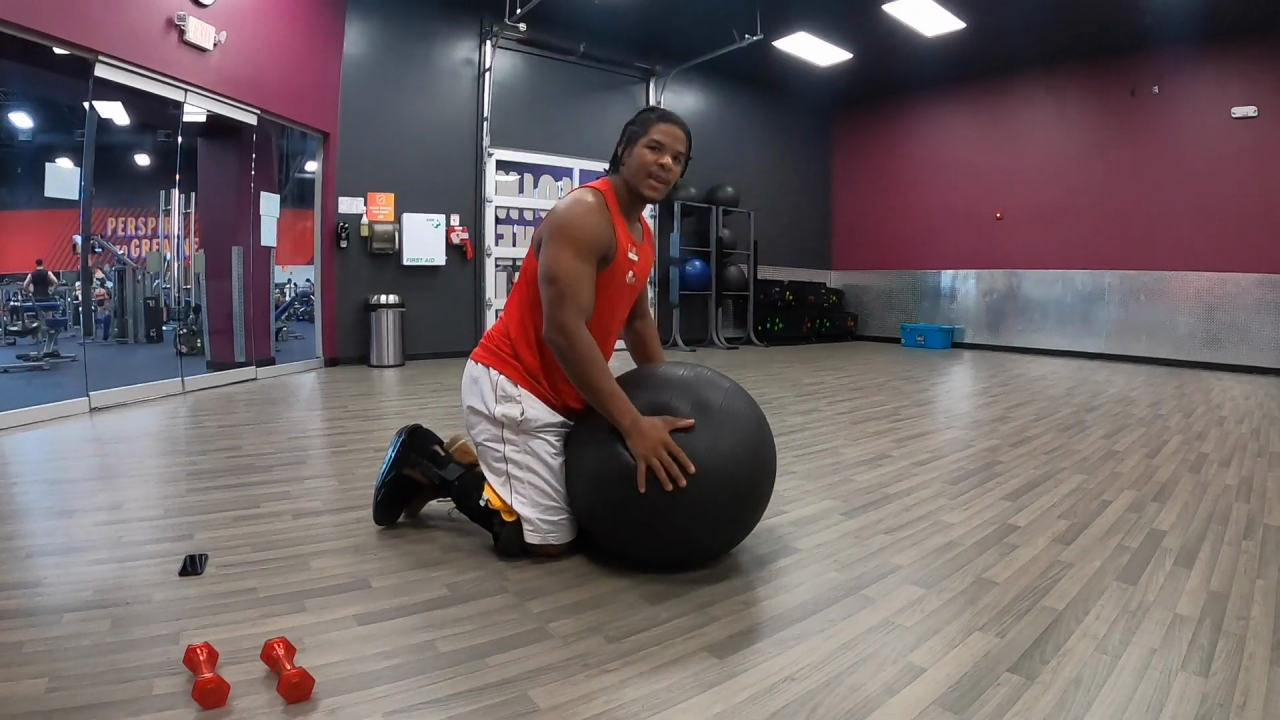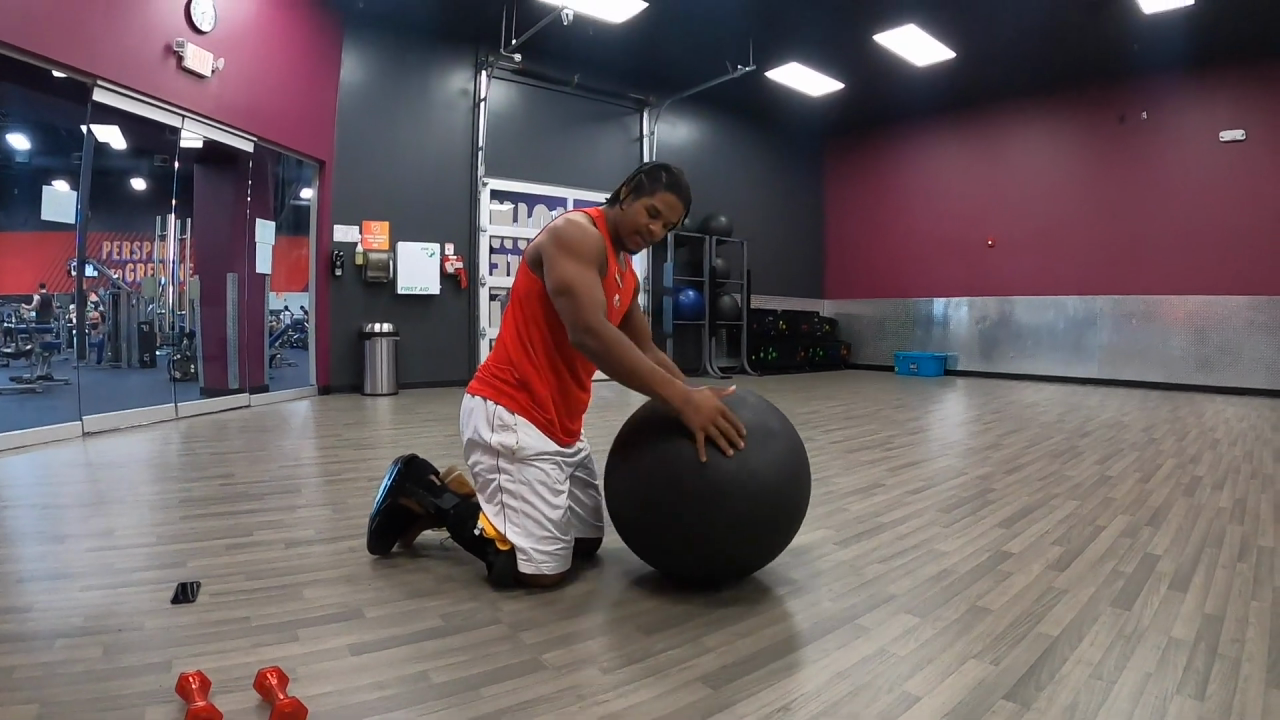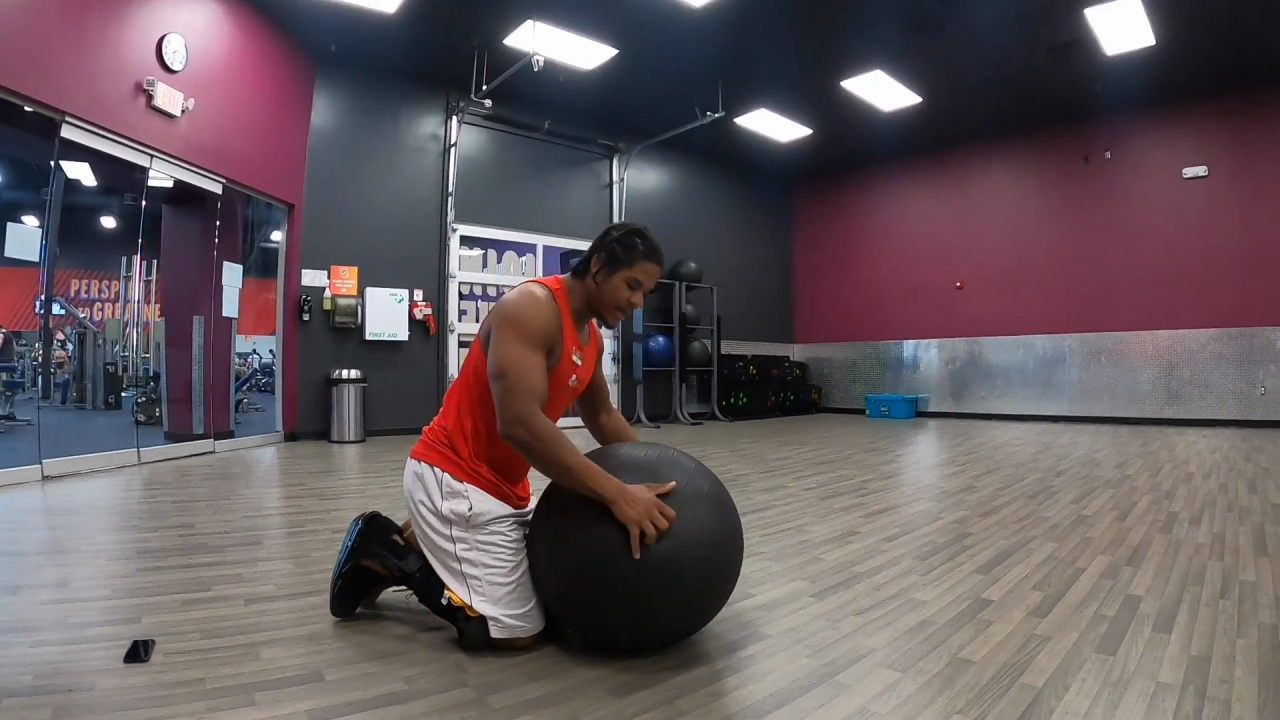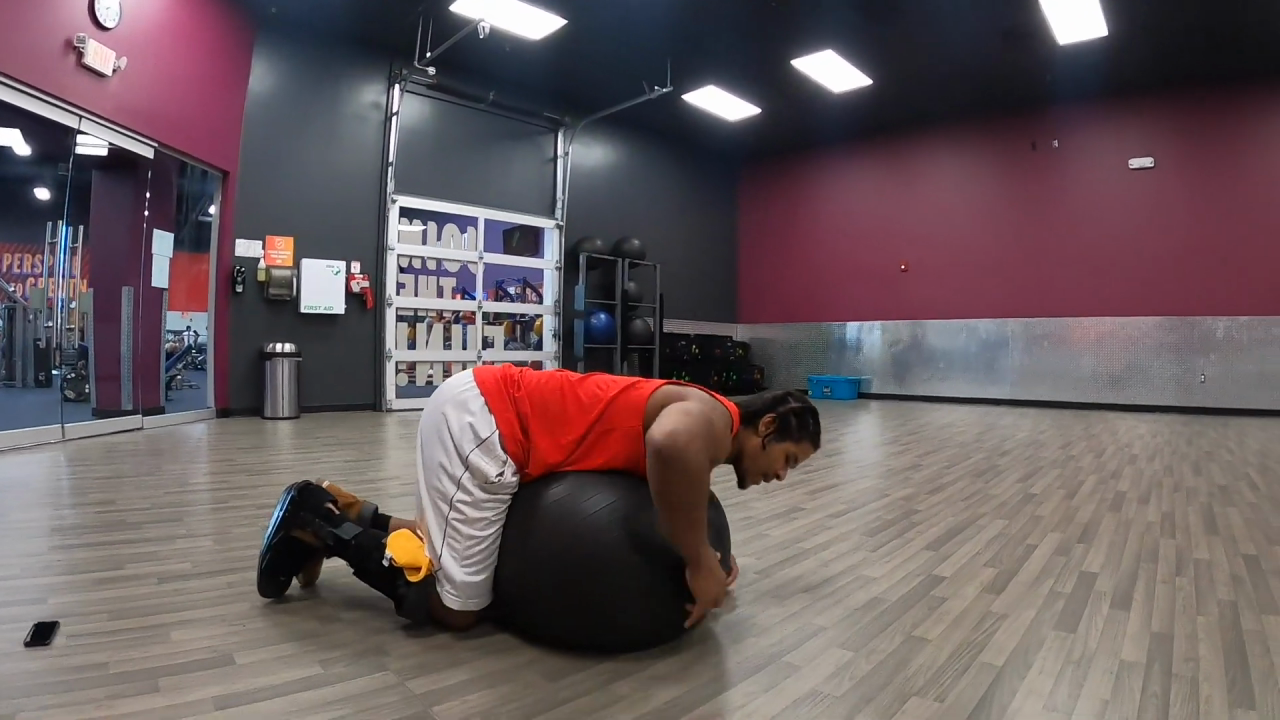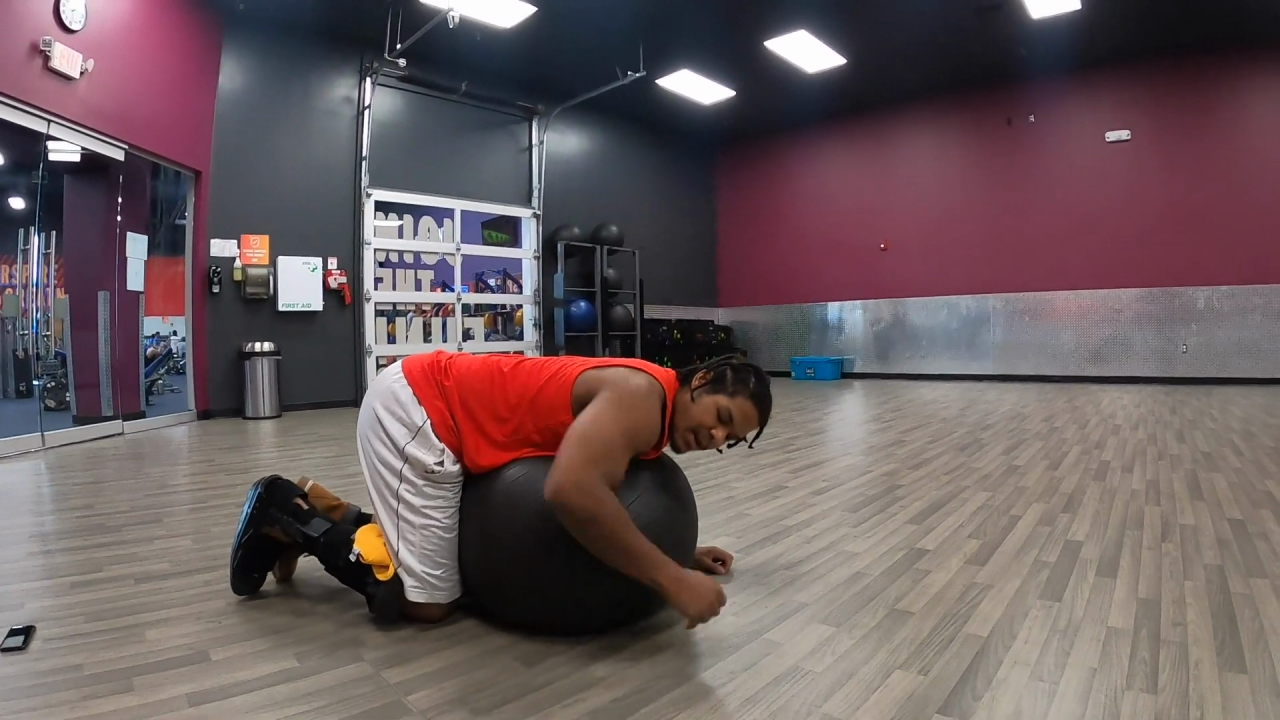
dt=1s
person 1, frame 1
left shoulder: (643, 234)
right shoulder: (583, 213)
left elbow: (636, 320)
right elbow: (563, 329)
right wrist: (633, 424)
left hip: (561, 393)
right hip: (513, 384)
right knee: (548, 537)
left ankle: (464, 462)
right ankle: (430, 463)
person 1, frame 2
left shoulder: (624, 270)
right shoulder: (576, 232)
left elbow: (645, 352)
right elbow: (590, 334)
left wrist: (699, 399)
right wrist: (683, 399)
left hip: (559, 422)
right hip: (511, 413)
left knee: (586, 542)
right knee: (542, 568)
left ankle: (462, 493)
right ankle: (426, 493)
person 1, frame 3
left shoulder: (592, 335)
right shoulder: (533, 307)
left elbow: (602, 416)
right elbow: (519, 423)
right wrist: (616, 493)
left hip: (501, 484)
right hip: (455, 478)
right knee: (516, 630)
left ankle: (420, 546)
right ankle: (389, 554)
person 1, frame 4
left shoulder: (702, 434)
right shoulder: (714, 424)
right elbow: (672, 442)
left wrist: (696, 552)
right wrist: (698, 562)
left hip: (482, 407)
right hip: (480, 417)
right knee: (455, 606)
left ankle: (345, 513)
right ankle: (320, 522)
person 1, frame 5
left shoulder: (646, 411)
right shoulder: (640, 398)
left elbow: (614, 503)
right elbow: (570, 494)
left wrist: (679, 555)
right wrist: (672, 580)
left hip: (427, 402)
right hip: (413, 407)
left knee: (464, 559)
right knee: (427, 600)
left ankle: (325, 510)
right ankle: (287, 515)
